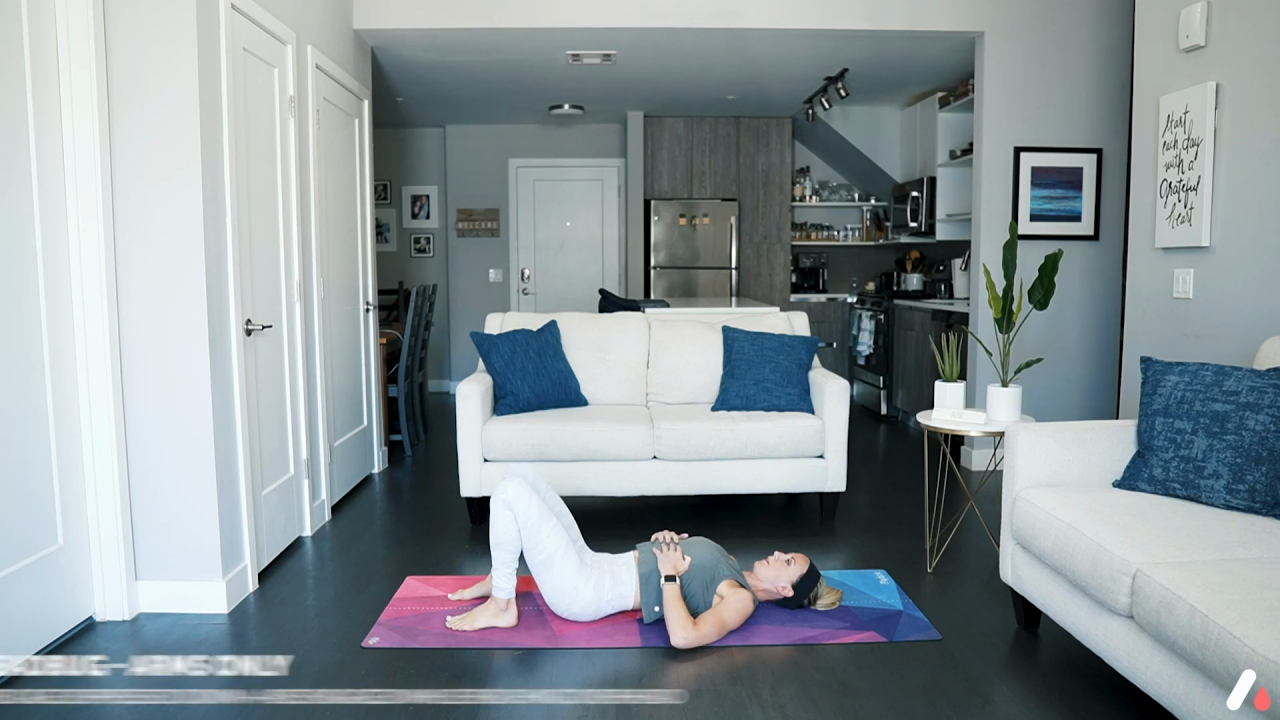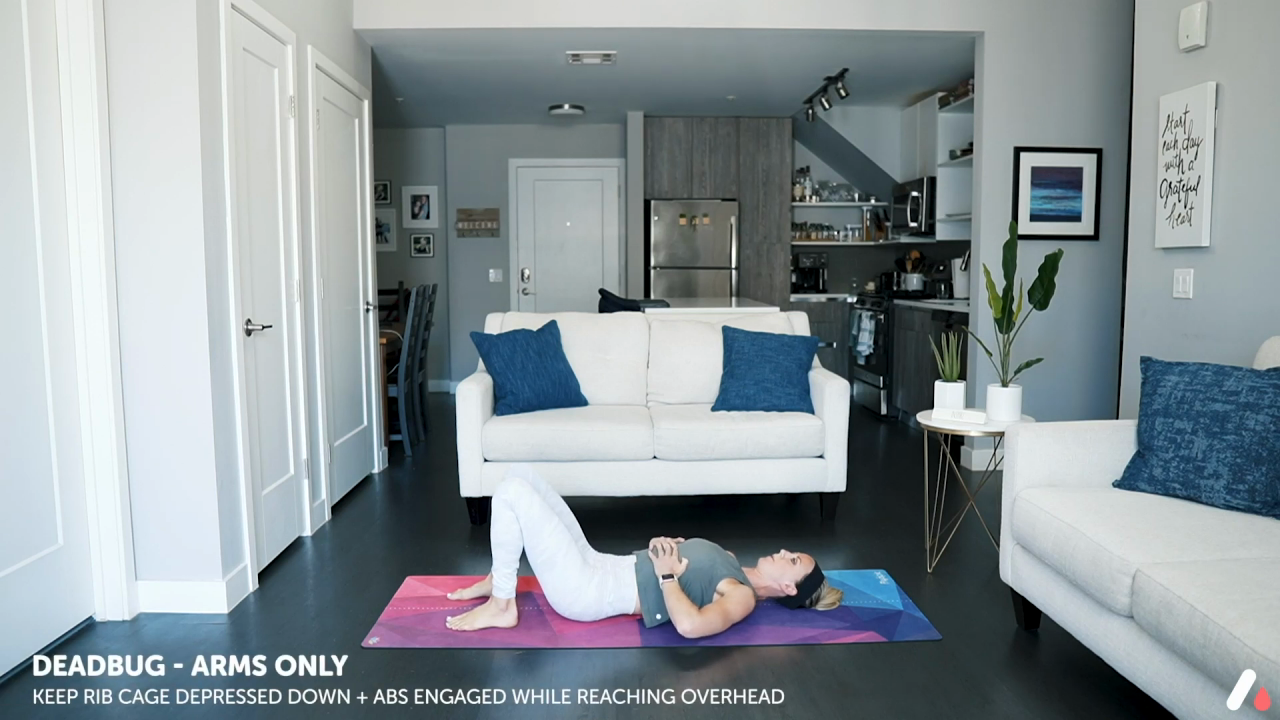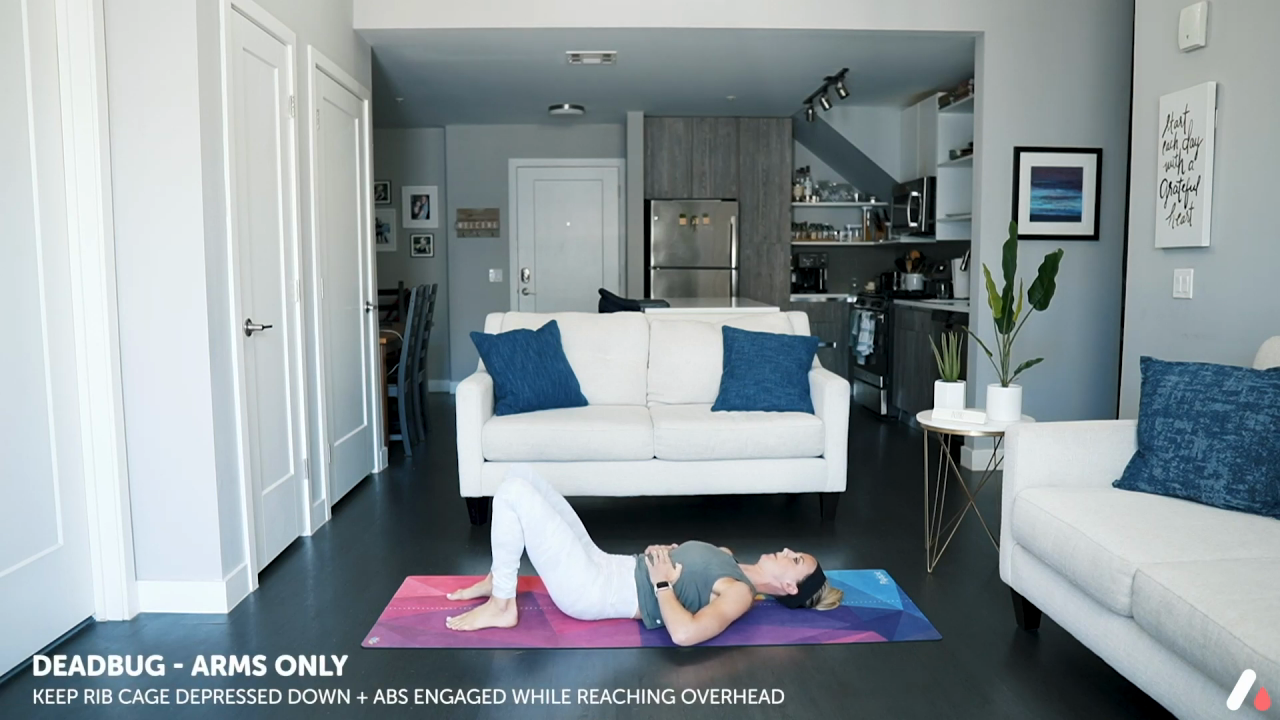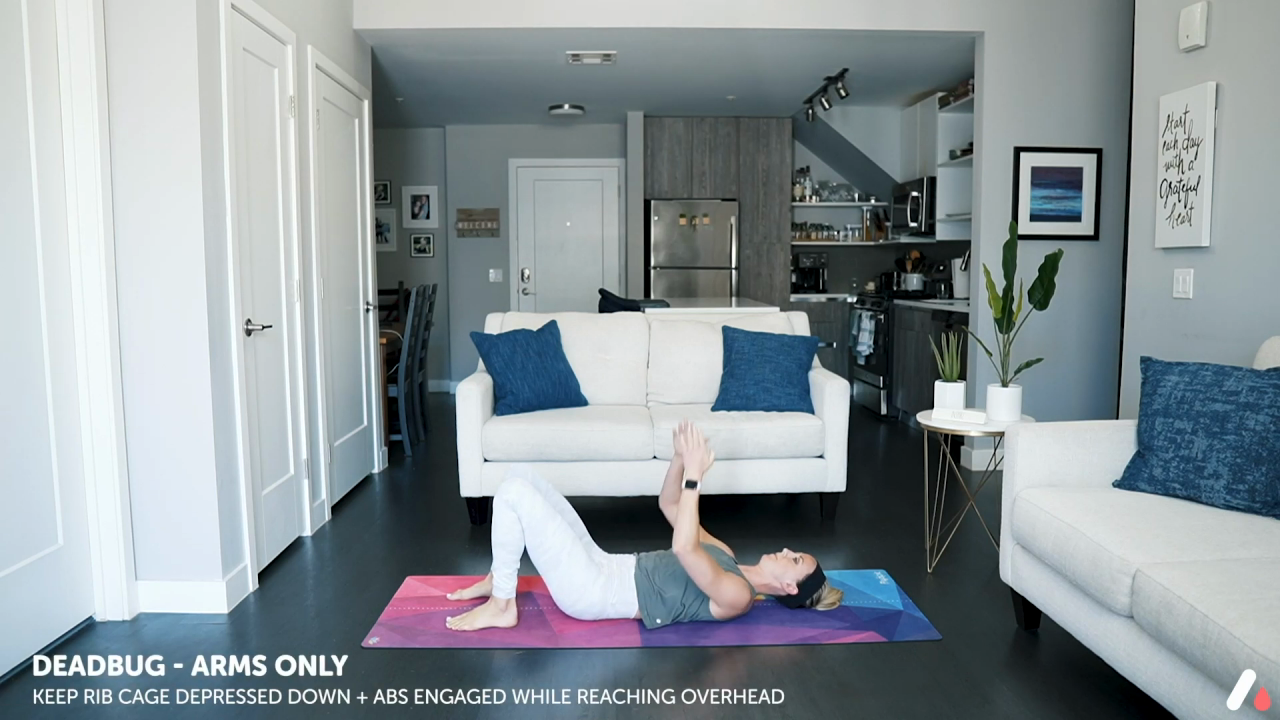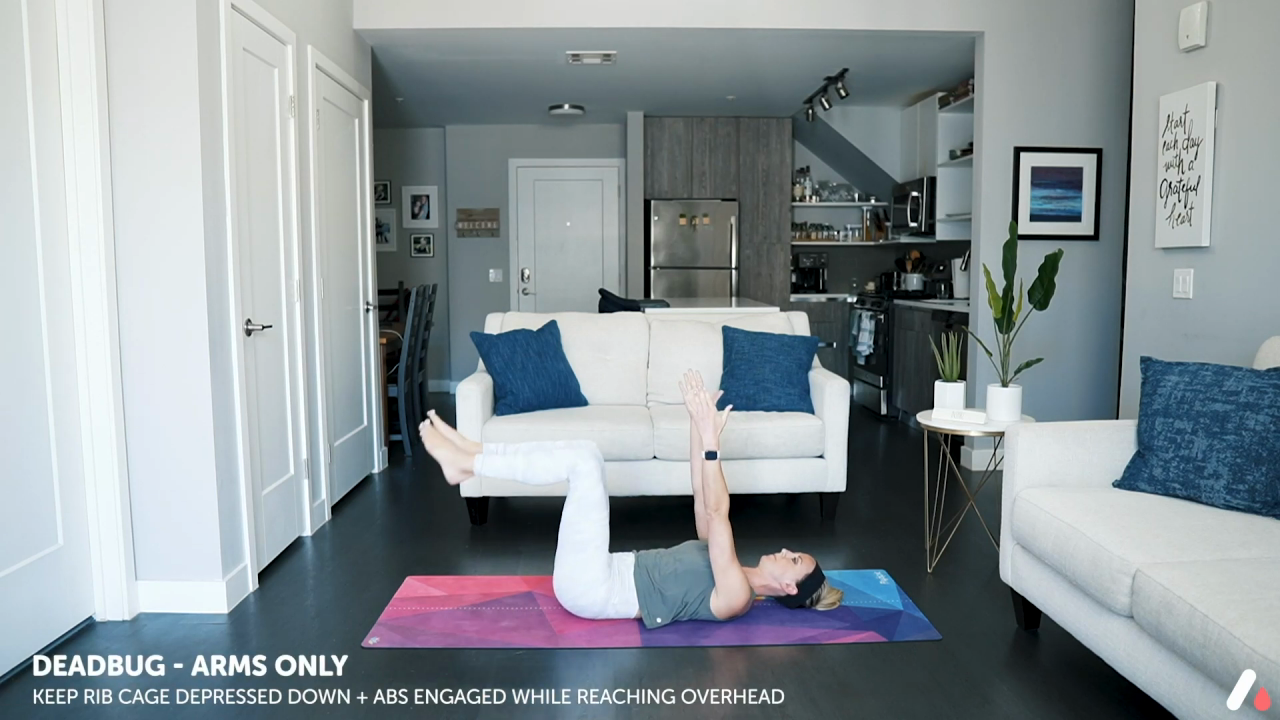
dt=1s
person 1, frame 1
left shoulder: (740, 600)
right shoulder: (733, 575)
left elbow: (683, 637)
left wrist: (670, 574)
right wrist: (666, 540)
left hip: (581, 593)
right hip: (593, 566)
left knee: (510, 492)
right knee: (521, 473)
left ankle: (501, 606)
right ankle: (498, 579)
person 1, frame 2
left shoulder: (742, 597)
right shoulder: (734, 572)
left elbow: (689, 624)
left wrist: (667, 575)
right wrist: (666, 546)
left hip: (583, 591)
right hip: (596, 565)
left knee: (511, 492)
right knee: (521, 473)
left ankle: (501, 607)
right ankle: (497, 579)
person 1, frame 3
left shoulder: (740, 594)
right shoulder: (731, 567)
left elbow: (683, 633)
left wrist: (662, 582)
right wrist: (665, 552)
left hip: (587, 590)
right hip: (601, 566)
left knee: (513, 491)
right knee: (521, 474)
left ankle: (502, 605)
right ankle: (498, 579)
person 1, frame 4
left shoulder: (735, 596)
right shoulder: (726, 557)
left elbow: (683, 547)
right elbow: (669, 504)
left wrist: (693, 476)
right wrist: (681, 458)
left hip: (591, 590)
right hip: (602, 569)
left knee: (514, 493)
right knee: (522, 477)
left ankle: (502, 606)
right ankle: (497, 579)
person 1, frame 5
left shoulder: (736, 595)
right shoulder: (729, 570)
left elbow: (717, 513)
right elbow: (702, 496)
left wrist: (710, 440)
right wrist: (697, 420)
left hip: (588, 590)
right hip: (599, 578)
left knee: (583, 462)
right knee: (585, 454)
left ankle: (468, 465)
right ankle: (472, 455)
